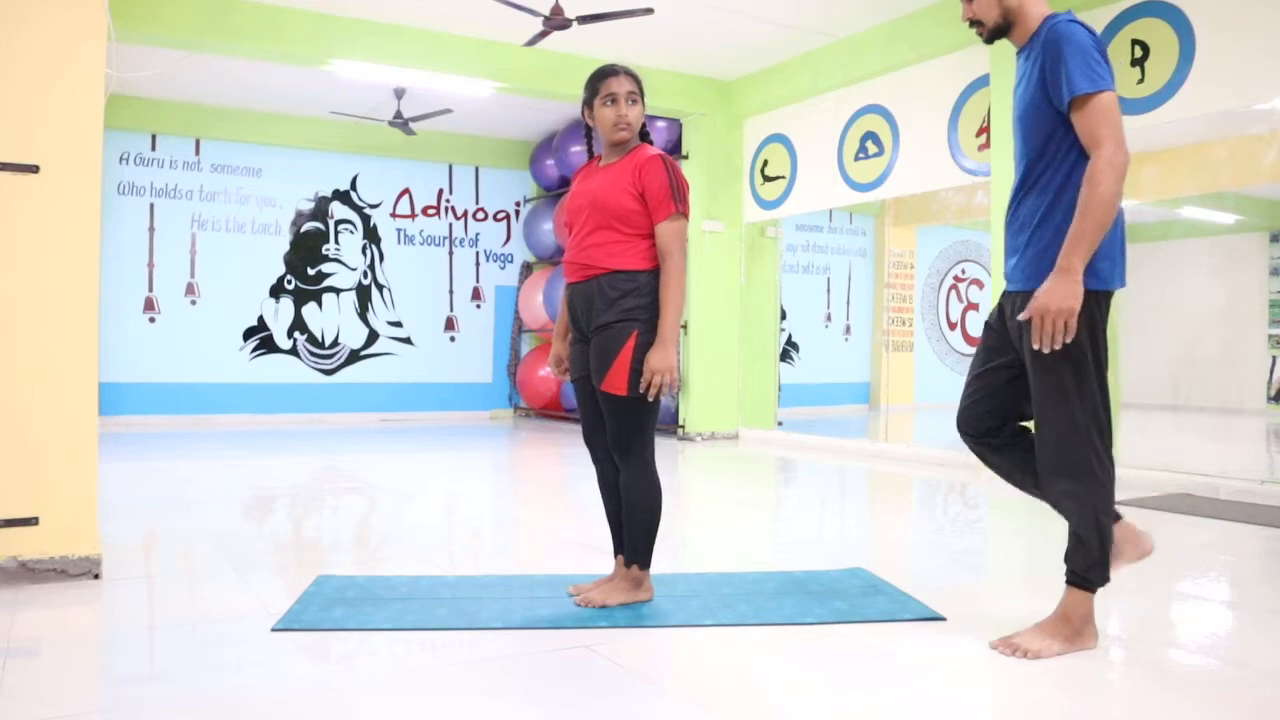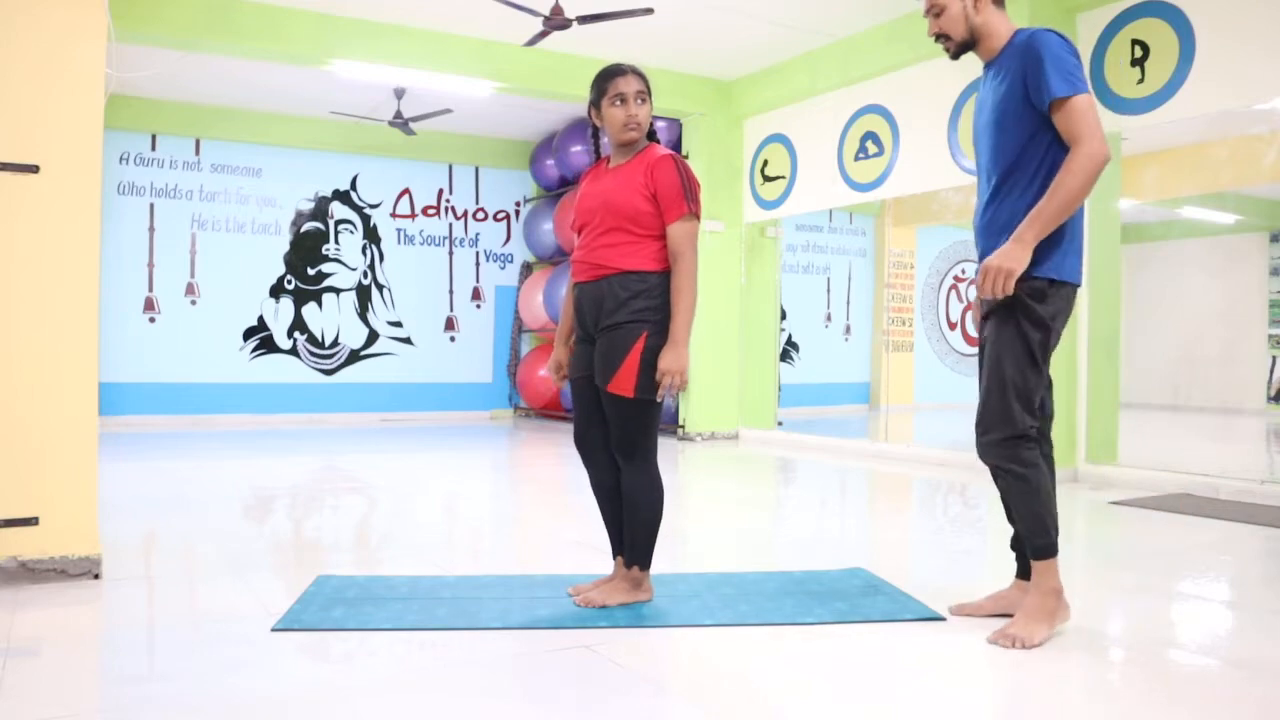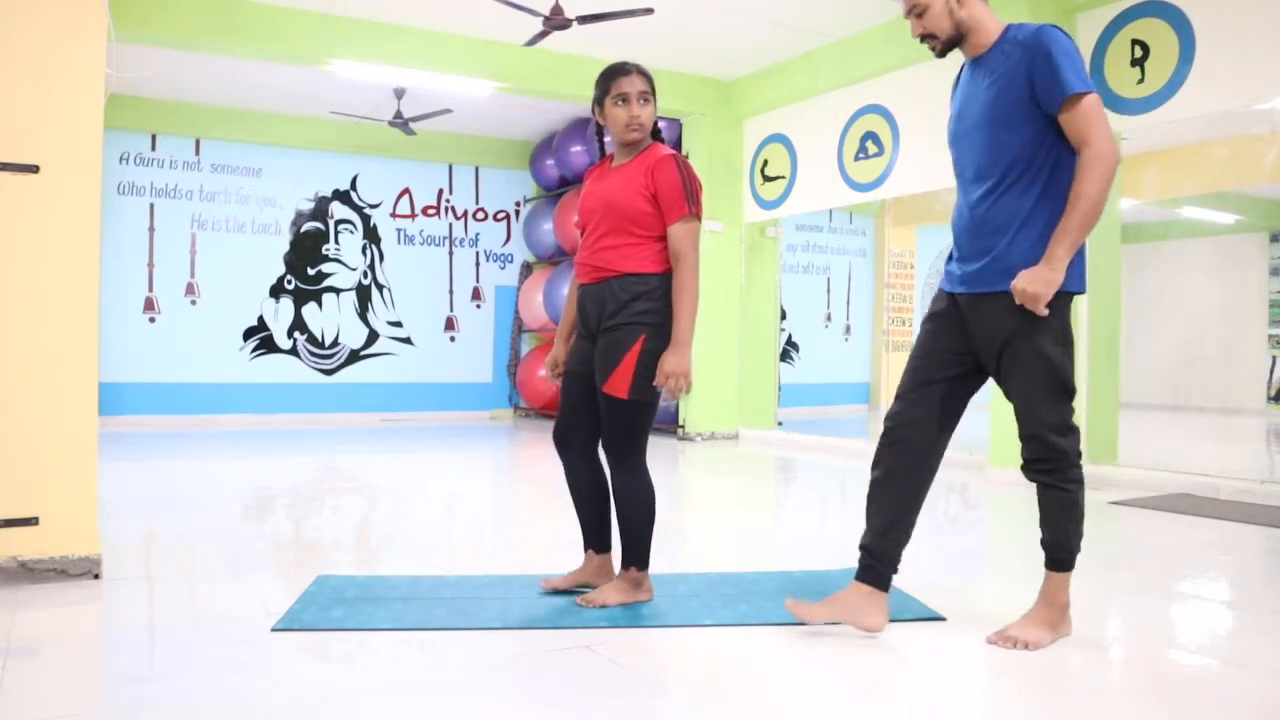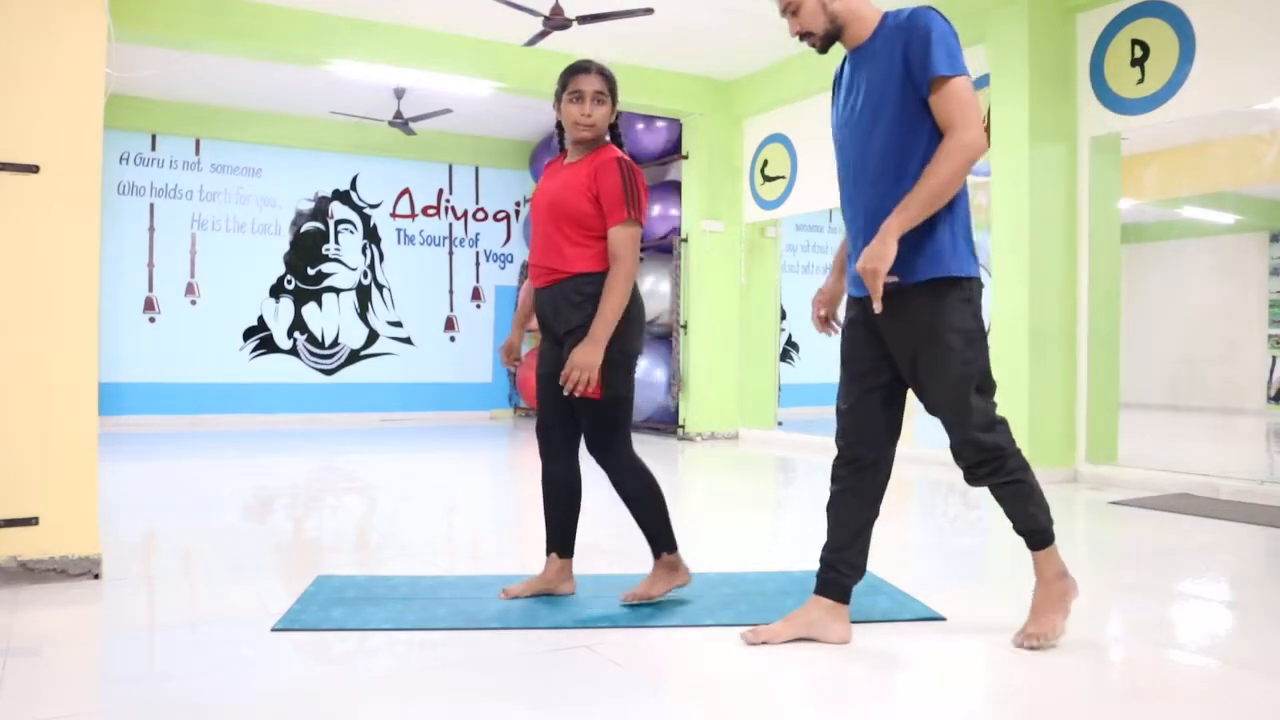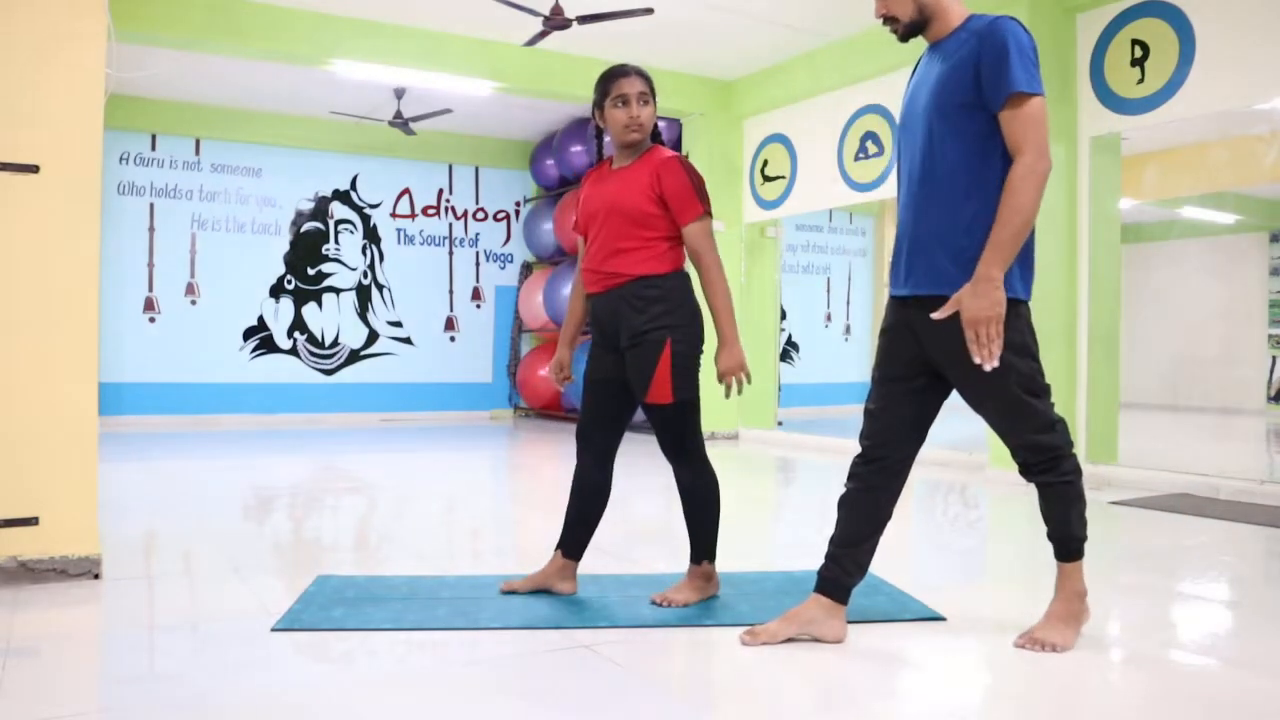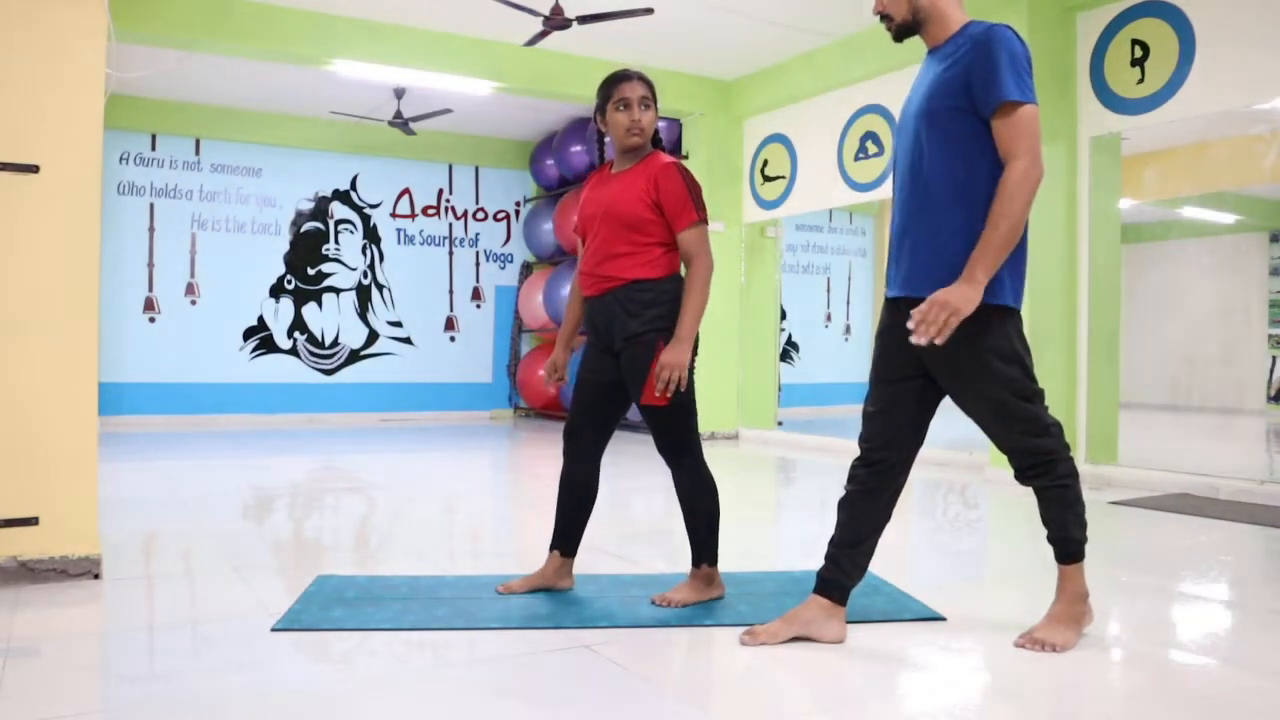
dt=0.7s
person 1, frame 1
right shoulder: (1031, 56)
left elbow: (1110, 155)
left wrist: (1067, 273)
left hip: (1065, 286)
right hip: (1026, 285)
left knee: (1069, 442)
right knee: (981, 421)
left ankle: (1078, 614)
right ankle: (1108, 530)
person 1, frame 2
right shoulder: (990, 79)
left elbow: (1092, 149)
left wrist: (1022, 243)
left hip: (1035, 275)
right hip: (1003, 279)
left knee: (1005, 432)
right knee: (1012, 433)
left ankle: (1048, 590)
right ankle: (1027, 581)
person 1, frame 3
right shoulder: (965, 80)
left elbow: (1100, 152)
left wrist: (1053, 263)
left hip: (1025, 293)
right hip: (959, 291)
left knee: (1047, 446)
right knee: (906, 436)
left ankle: (1054, 602)
right ankle: (869, 590)
person 1, frame 4
right shoulder: (845, 74)
left elbow: (967, 138)
left wrist: (889, 237)
right wrist: (836, 277)
left hip: (932, 280)
right hip: (874, 293)
left knee: (975, 436)
right knee: (858, 448)
left ankle: (1051, 573)
right ankle: (830, 604)
person 1, frame 5
right shoulder: (925, 65)
left elbow: (1032, 160)
left wrist: (988, 278)
left hip: (977, 298)
right hip: (914, 298)
left knee: (1039, 444)
right knee: (880, 450)
left ankle: (1071, 593)
right ankle: (828, 603)
person 1, frame 6
right shoulder: (932, 66)
left elbow: (1024, 167)
left wrist: (972, 280)
left hip: (970, 304)
right hip: (909, 301)
left knee: (1034, 447)
right knee: (878, 455)
left ankle: (1073, 595)
right ankle: (827, 605)
person 2, frame 1
left shoulder: (654, 166)
right shoulder: (583, 177)
left elbow: (672, 260)
left wrist: (666, 342)
right wrist: (561, 335)
left hip: (630, 312)
right hip: (588, 318)
left knee: (631, 450)
right knee: (601, 448)
left ankle: (637, 578)
right ankle: (621, 567)
person 2, frame 2
left shoulder: (665, 167)
right shoulder: (591, 179)
left elbow: (684, 262)
left wrist: (678, 343)
right wrist: (563, 339)
left hip: (638, 313)
right hip: (591, 318)
left knee: (632, 450)
right knee: (592, 446)
left ankle: (637, 578)
right ankle: (621, 566)
person 2, frame 3
left shoulder: (667, 167)
right shoulder: (594, 177)
left elbow: (685, 261)
left wrist: (680, 345)
right wrist: (564, 336)
left hip: (640, 313)
right hip: (594, 317)
left knee: (623, 449)
right knee: (571, 439)
left ankle: (635, 578)
right ankle: (597, 562)
person 2, frame 4
left shoulder: (615, 168)
right shoulder: (551, 171)
left elbow: (623, 263)
left wrist: (596, 343)
right wrist: (520, 326)
left hip: (601, 315)
right hip: (557, 319)
left knee: (609, 446)
right knee: (554, 445)
left ankle: (668, 563)
right ankle: (558, 569)
person 2, frame 5
left shoulder: (669, 168)
right shoulder: (592, 182)
left elbow: (706, 257)
left wrist: (728, 341)
right wrist: (566, 342)
left hip: (660, 316)
right hip: (609, 325)
left knee: (681, 447)
right knee: (592, 445)
left ankle: (703, 573)
right ankle: (562, 567)
person 2, frame 6
left shoulder: (668, 174)
right shoulder: (594, 184)
left elbow: (699, 261)
left wrist: (682, 341)
right wrist: (563, 342)
left hip: (653, 320)
right hip: (604, 328)
left knee: (679, 450)
right knee: (579, 443)
left ankle: (706, 575)
right ankle: (558, 565)
